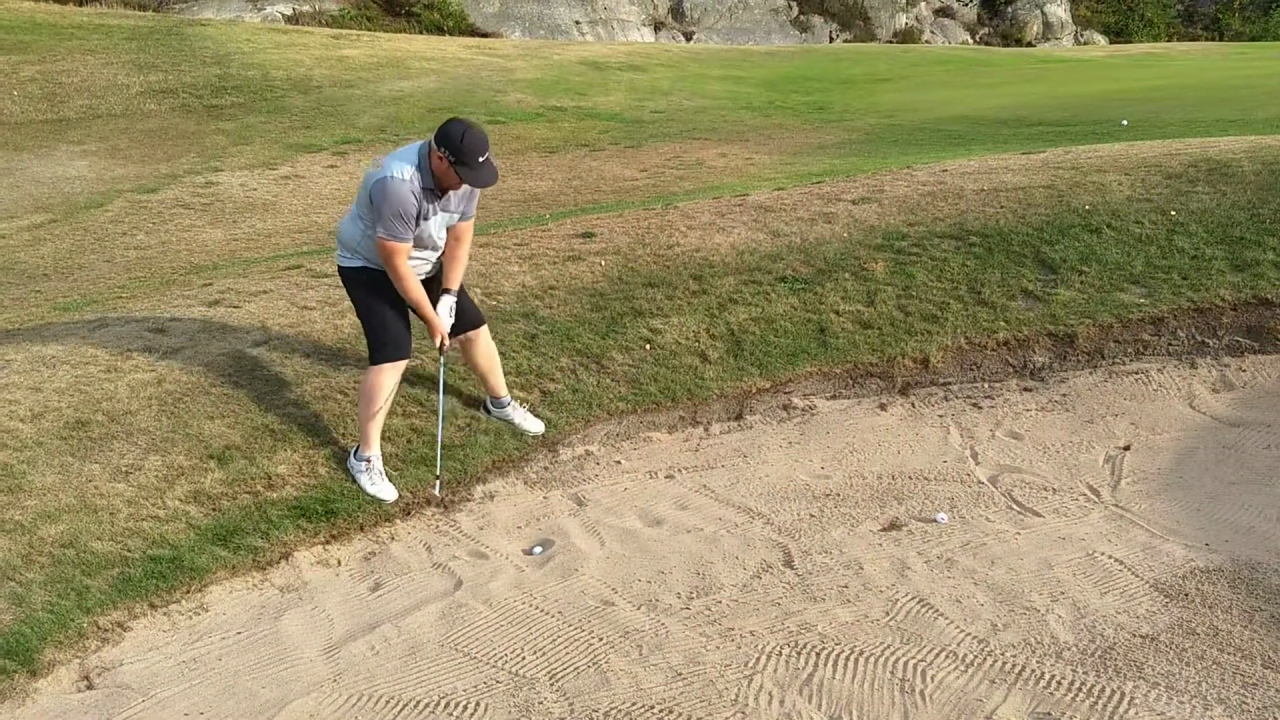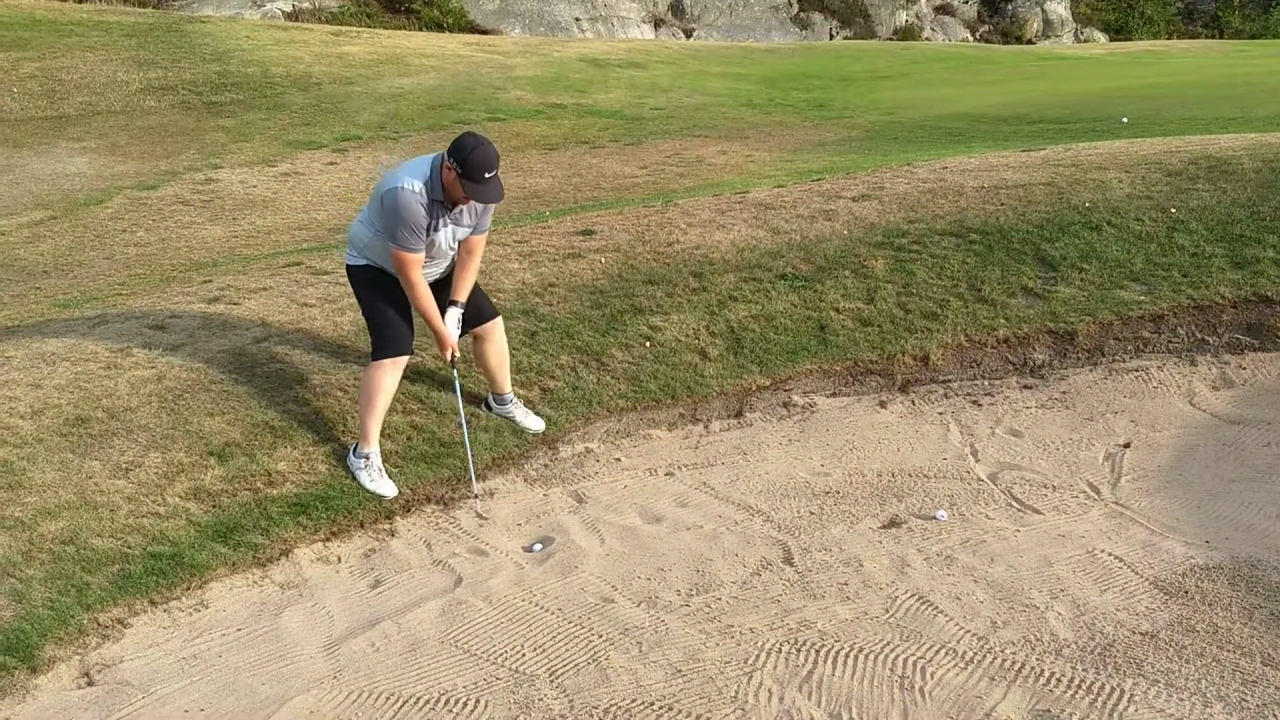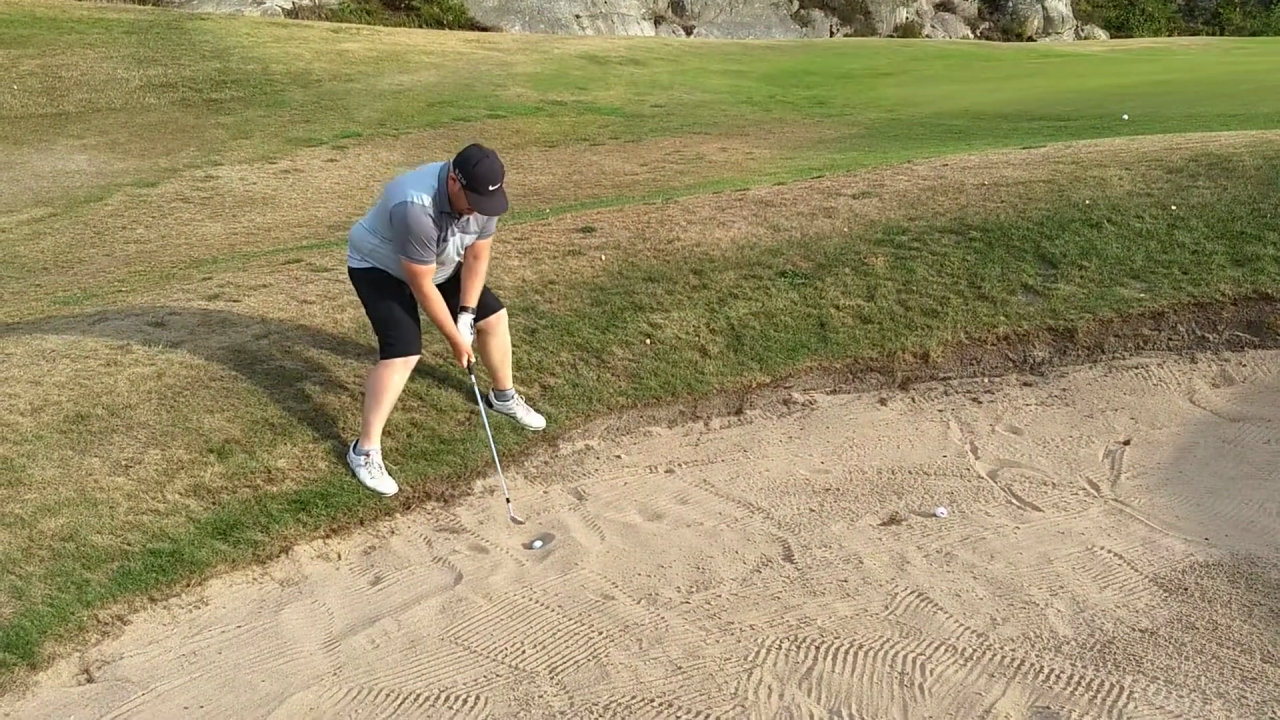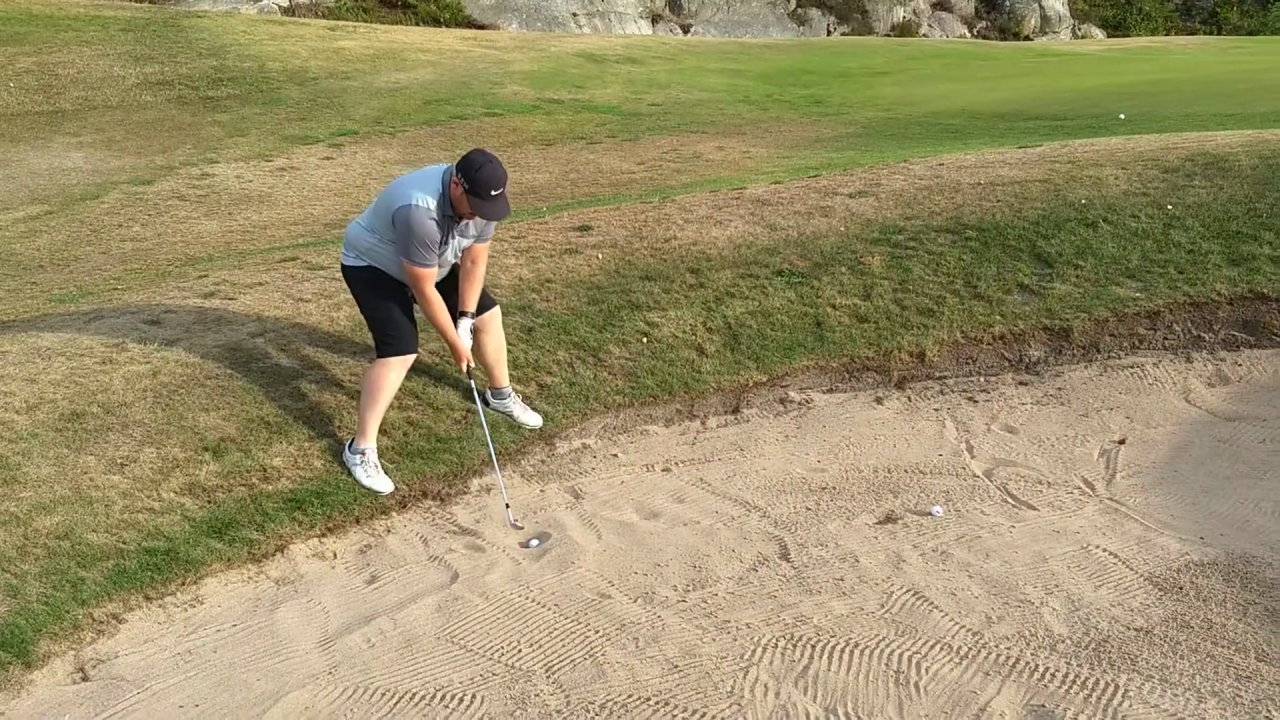
dt=0.2s
person 1, frame 1
left shoulder: (465, 177)
right shoulder: (398, 184)
left elbow: (459, 239)
right elbow: (394, 263)
left wrist: (447, 297)
right wrist: (430, 318)
left hip: (428, 264)
right hip: (370, 267)
left knee: (475, 328)
right knee: (391, 356)
left ankle: (500, 402)
right ankle: (365, 457)
person 1, frame 2
left shoulder: (478, 187)
right shoulder: (408, 195)
left elbow: (471, 252)
right elbow: (409, 274)
left wrist: (456, 309)
right wrist: (440, 332)
left hip: (436, 265)
right hip: (378, 266)
left knee: (489, 321)
right knee: (393, 354)
left ankle: (503, 400)
right ankle: (365, 453)
person 1, frame 3
left shoulder: (481, 194)
right shoulder: (416, 207)
left elbow: (476, 256)
right elbow: (421, 285)
left wrist: (466, 315)
right wrist: (455, 338)
left hip: (439, 265)
right hip: (380, 268)
left knee: (494, 316)
right knee: (402, 354)
left ankle: (504, 397)
right ankle: (365, 451)
person 1, frame 4
left shoulder: (481, 197)
right shoulder: (420, 210)
left elbow: (474, 260)
right elbow: (423, 289)
left wrist: (466, 320)
right wrist: (455, 342)
left hip: (433, 265)
right hip: (372, 266)
left knee: (487, 313)
right knee: (399, 352)
left ankle: (501, 395)
right ankle: (361, 450)
